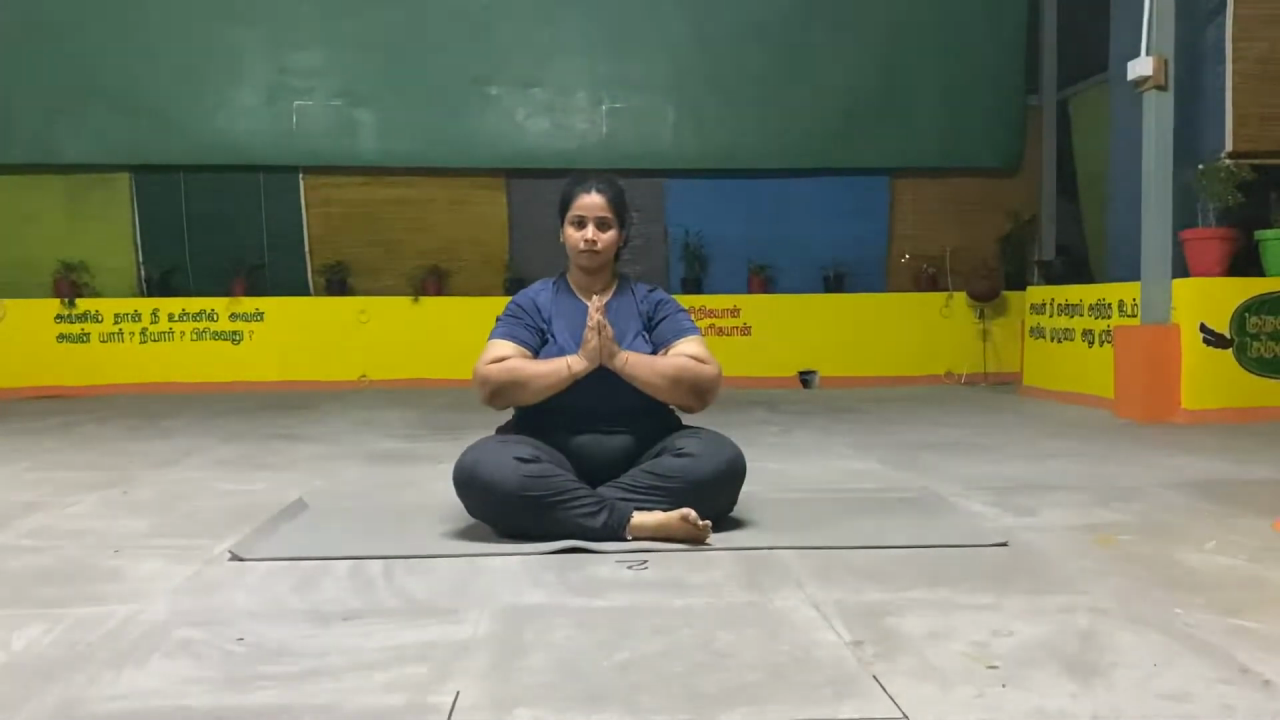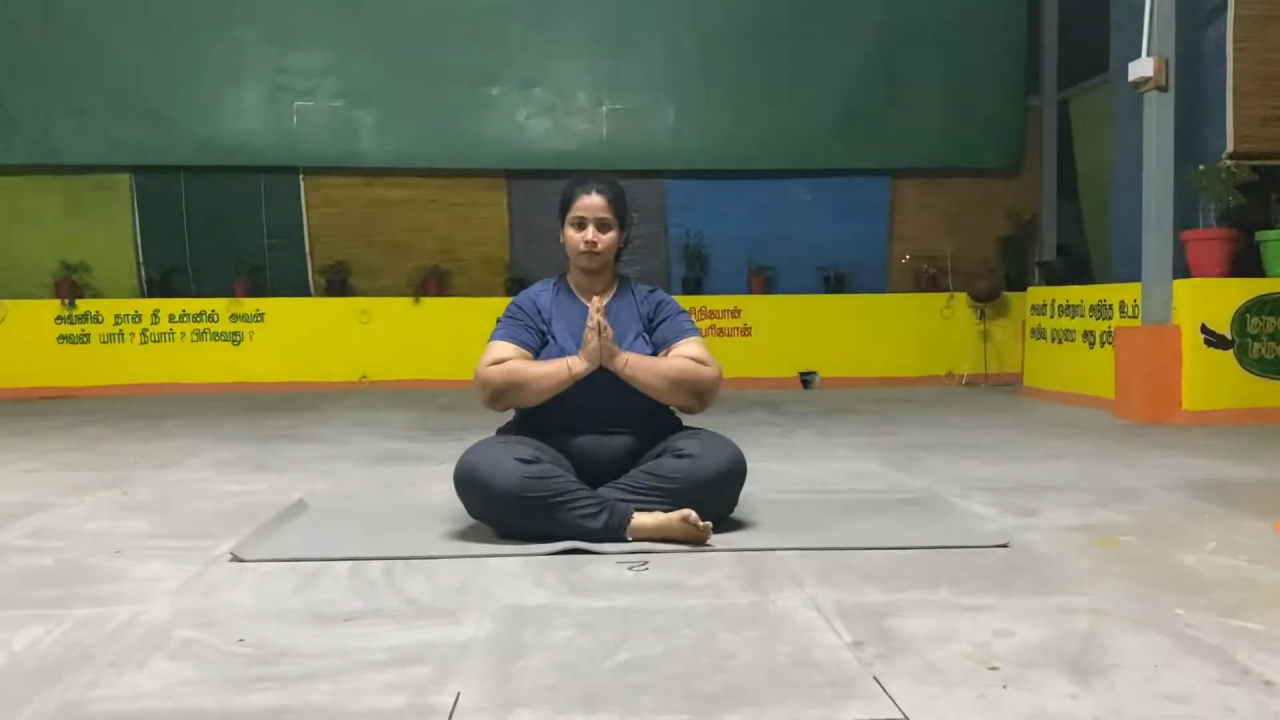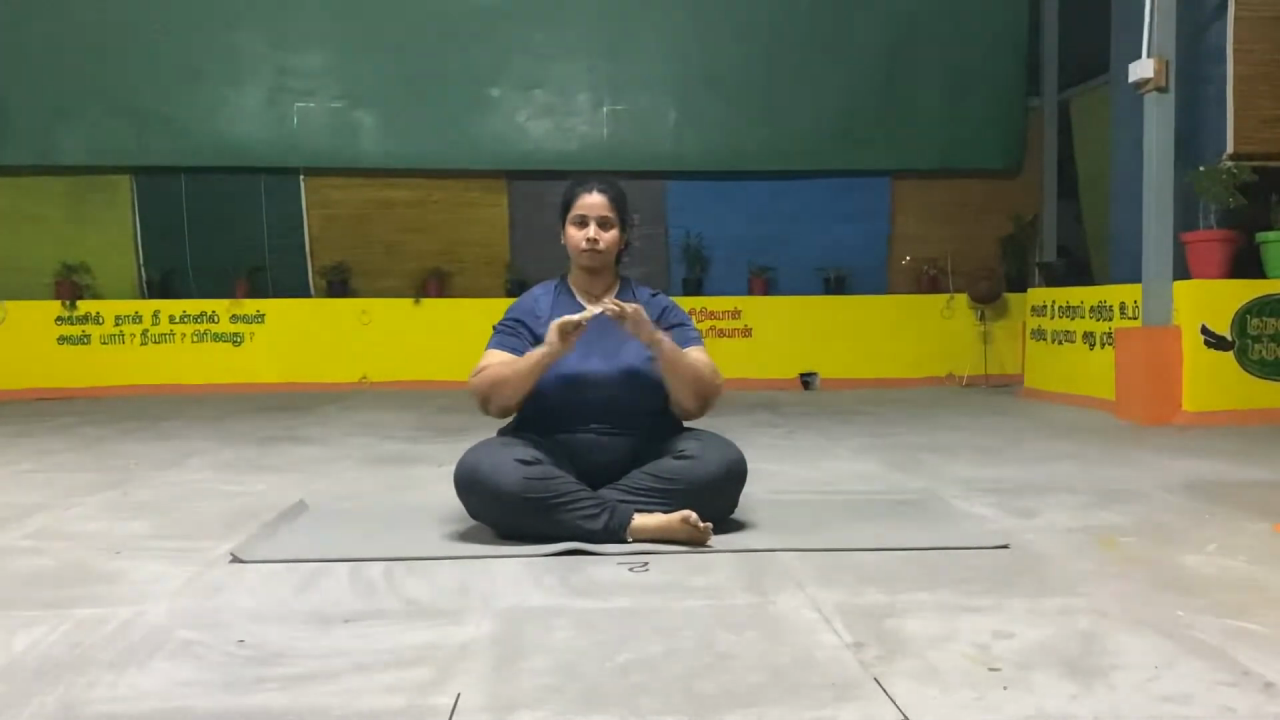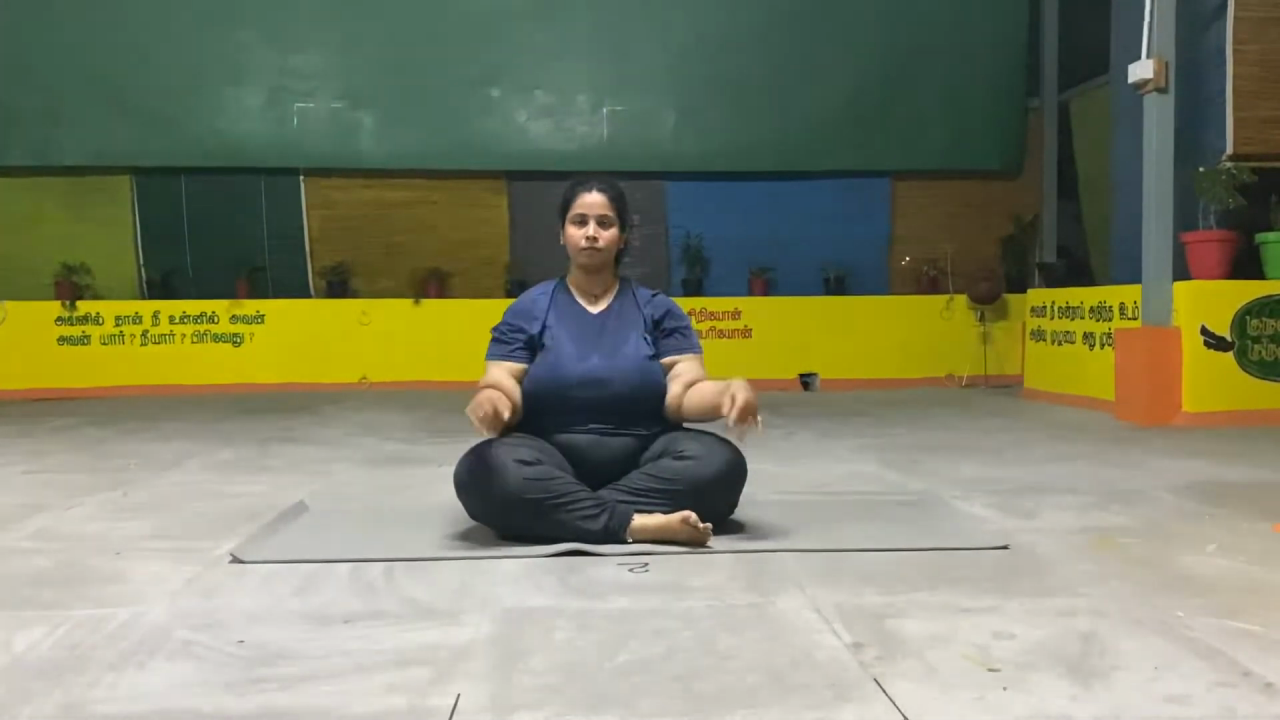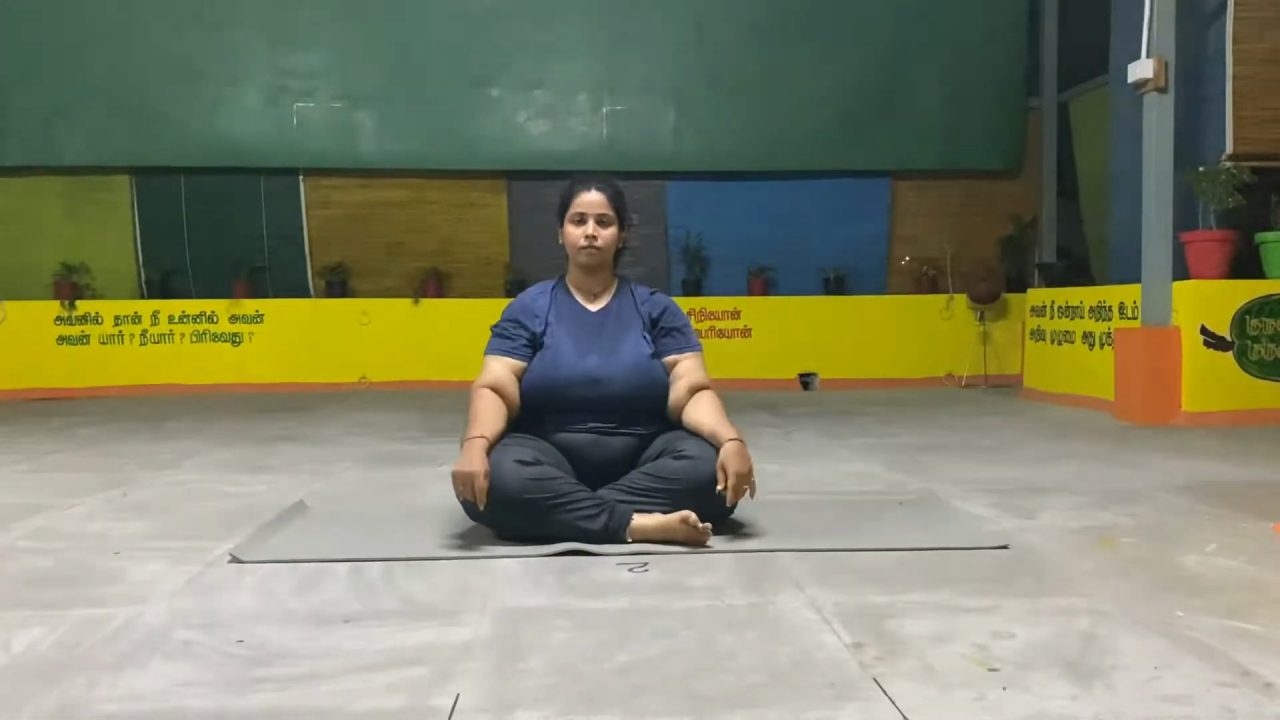
dt=0.4s
person 1, frame 1
left shoulder: (654, 303)
right shoulder: (532, 302)
left elbow: (703, 386)
right elbow: (490, 385)
left wrist: (618, 358)
right wrist: (579, 362)
left hip: (644, 457)
right hip: (550, 457)
left knee: (720, 459)
right knee: (481, 468)
left ankle: (564, 508)
right ankle: (640, 521)
person 1, frame 2
left shoulder: (655, 304)
right shoulder: (532, 304)
left elbow: (703, 388)
right elbow: (492, 387)
left wrist: (618, 359)
right wrist: (580, 362)
left hip: (644, 460)
right hip: (551, 460)
left knee: (721, 460)
right knee: (481, 470)
left ankle: (562, 510)
right ankle: (639, 523)
person 1, frame 3
left shoulder: (658, 307)
right shoulder: (532, 307)
left elbow: (695, 402)
right elbow: (489, 399)
left wrist: (657, 341)
right wrist: (548, 352)
left hip: (647, 463)
right hip: (549, 462)
left knee: (722, 463)
right knee: (481, 470)
left ankle: (562, 511)
right ankle: (641, 523)
person 1, frame 4
left shoulder: (658, 309)
right shoulder: (529, 309)
left elbow: (684, 394)
right elbow: (501, 394)
left wrist: (726, 392)
right wrist: (486, 406)
left hip: (643, 462)
right hip: (552, 463)
left knee: (718, 464)
right knee: (482, 473)
left ankle: (562, 510)
right ankle: (639, 525)
person 1, frame 5
left shoulder: (657, 308)
right shoulder: (529, 307)
left elbow: (690, 393)
right elbow: (494, 390)
left wrist: (731, 440)
right wrist: (475, 444)
left hip: (643, 460)
right hip: (550, 461)
left knee: (711, 468)
right knee: (493, 478)
left ankle: (560, 511)
right ankle: (640, 524)
